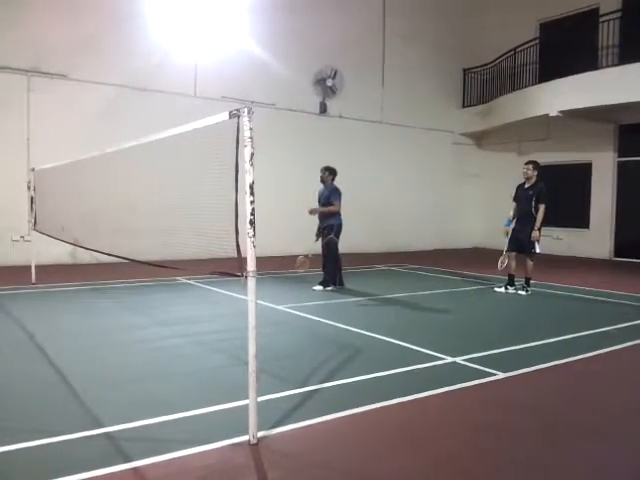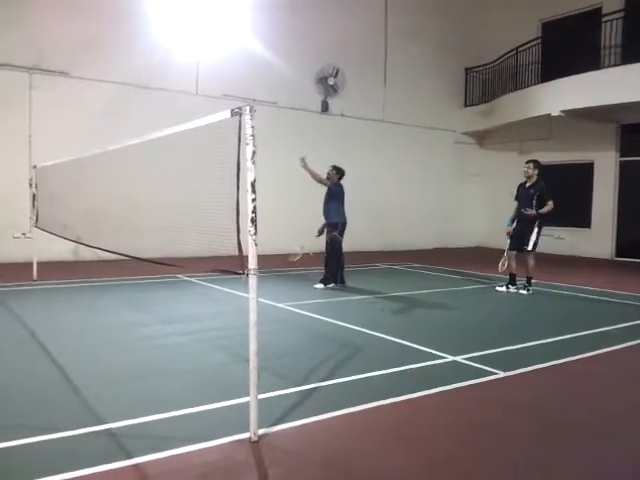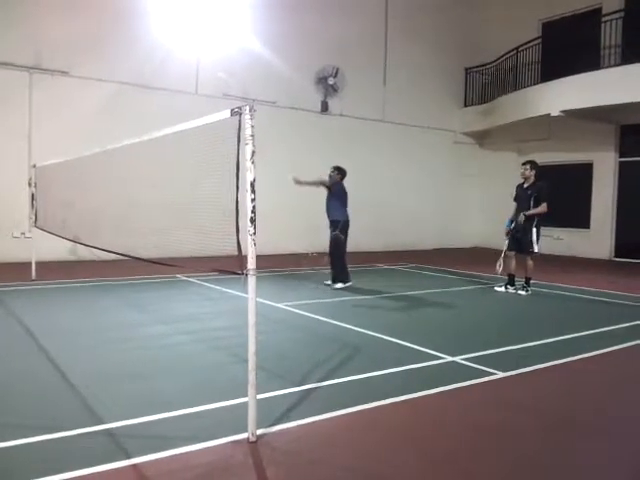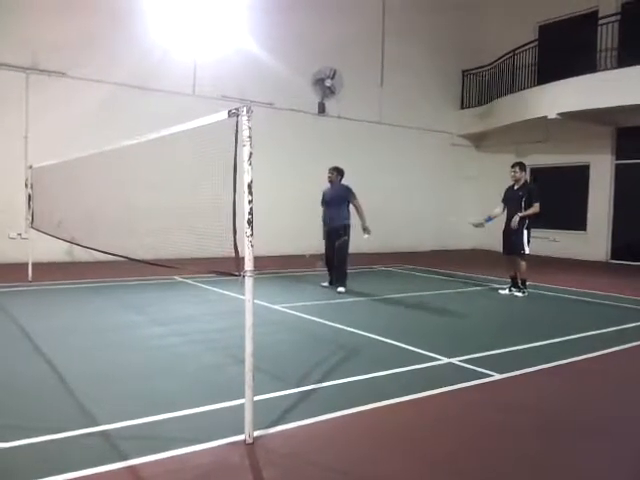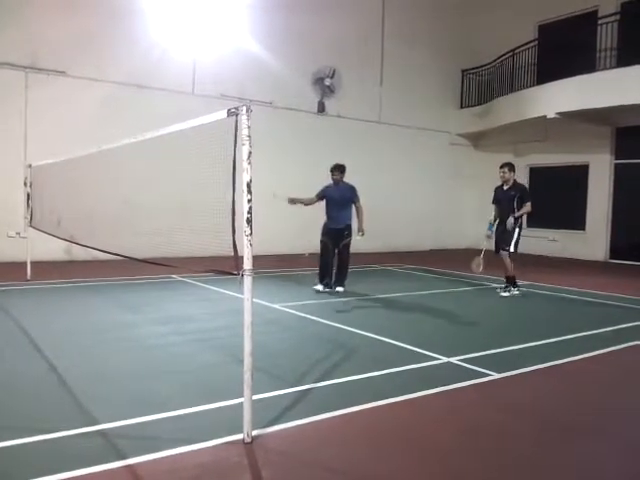
dt=0.5s
person 1, frame 1
left shoulder: (540, 188)
right shoulder: (520, 187)
left elbow: (541, 210)
left wrist: (536, 229)
right wrist: (508, 223)
left hip: (530, 229)
right hip: (517, 227)
left knee: (529, 257)
right knee: (511, 254)
left ankle: (527, 286)
right ankle: (510, 284)
person 1, frame 2
left shoulder: (541, 186)
right shoulder: (521, 186)
left elbow: (550, 206)
left wrist: (537, 213)
right wrist: (510, 223)
left hip: (532, 226)
right hip: (519, 225)
left knee: (529, 255)
right knee: (511, 253)
left ankle: (528, 285)
right ankle: (512, 284)
person 1, frame 3
left shoulder: (539, 187)
right shoulder: (519, 187)
left elbow: (544, 208)
left wrist: (526, 214)
right wrist: (509, 224)
left hip: (530, 227)
right hip: (517, 226)
left knee: (528, 256)
right knee: (510, 253)
left ankle: (527, 285)
right ankle: (510, 284)
person 1, frame 4
left shoulder: (530, 188)
right shoulder: (509, 190)
left elbow: (536, 208)
right elbow: (501, 208)
left wrist: (520, 215)
right wrist: (486, 220)
left hip: (521, 228)
right hip: (508, 228)
left knee: (520, 257)
right knee: (509, 257)
left ankle: (523, 287)
right ankle: (514, 285)
person 1, frame 5
left shoulder: (520, 188)
right shoulder: (498, 189)
left elbow: (528, 207)
left wrist: (514, 216)
right wrist: (490, 227)
left hip: (513, 227)
right hip: (501, 227)
left knee: (505, 253)
right knee: (505, 256)
left ankle: (509, 284)
right ankle: (513, 285)
person 2, frame 1
left shoulder: (334, 190)
right shoulder: (322, 191)
left elbow: (336, 208)
left wrist: (318, 209)
right wrist: (319, 228)
left hip: (333, 226)
right hip: (326, 226)
left knee: (329, 255)
right knee: (332, 255)
left ankle: (327, 283)
right ankle: (337, 281)
person 2, frame 2
left shoulder: (336, 186)
right shoulder: (332, 189)
left elbow: (320, 180)
left wrist: (306, 167)
right wrist: (324, 225)
left hip: (337, 224)
right hip: (333, 224)
left knee: (331, 253)
right knee: (336, 253)
left ankle: (327, 281)
right ankle: (338, 280)
person 2, frame 3
left shoulder: (337, 185)
right shoulder: (335, 188)
left elbow: (321, 182)
left wrist: (302, 182)
left hip: (340, 223)
right hip: (337, 223)
left knee: (336, 251)
right knee: (336, 252)
left ankle: (344, 279)
right ankle: (336, 279)
person 2, frame 4
left shoulder: (345, 189)
right shoulder: (326, 192)
left elbow: (357, 206)
left wrist: (364, 223)
right wrist: (324, 228)
left hip: (342, 227)
right hip: (330, 228)
left knee: (341, 256)
right knee: (329, 256)
left ankle: (341, 283)
right ankle: (333, 281)
person 2, frame 5
left shoulder: (350, 189)
right shoulder: (327, 189)
left elbow: (358, 206)
right elbow: (312, 200)
left wrist: (360, 225)
right wrist: (297, 200)
left hip: (344, 228)
right hip: (329, 227)
left knee: (343, 257)
right knee: (326, 255)
left ankle: (339, 283)
right ankle: (324, 283)
